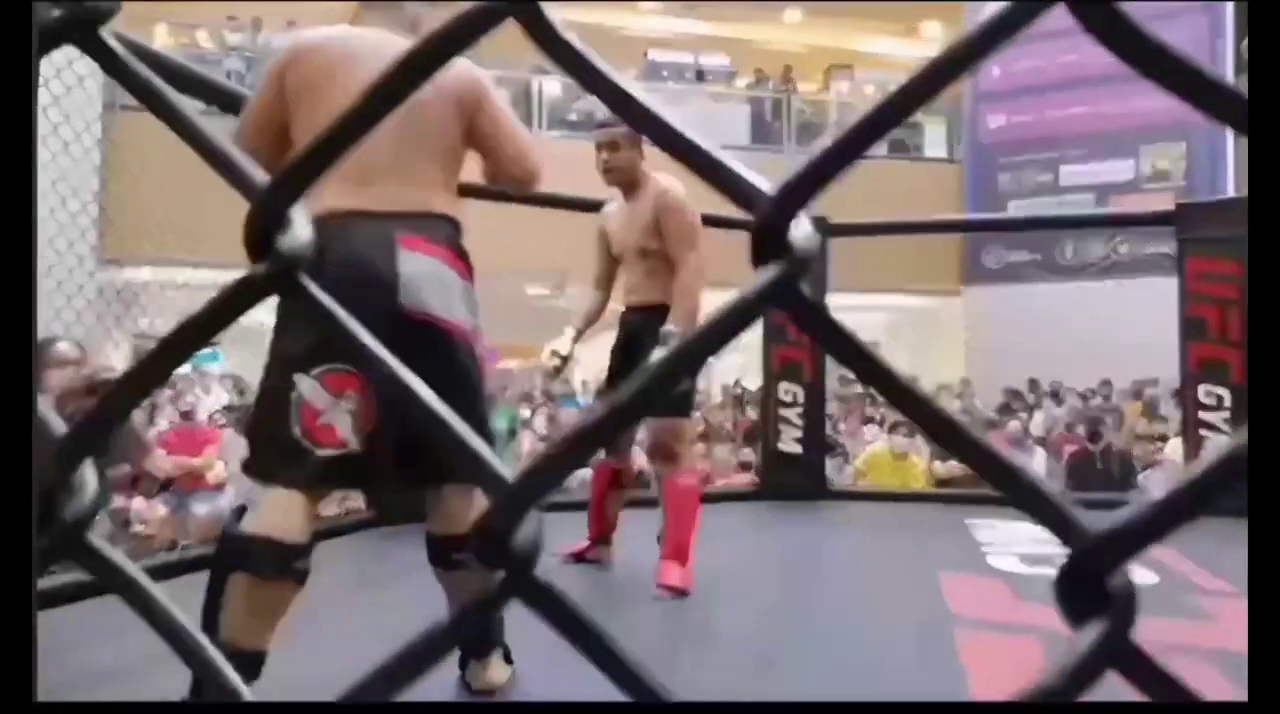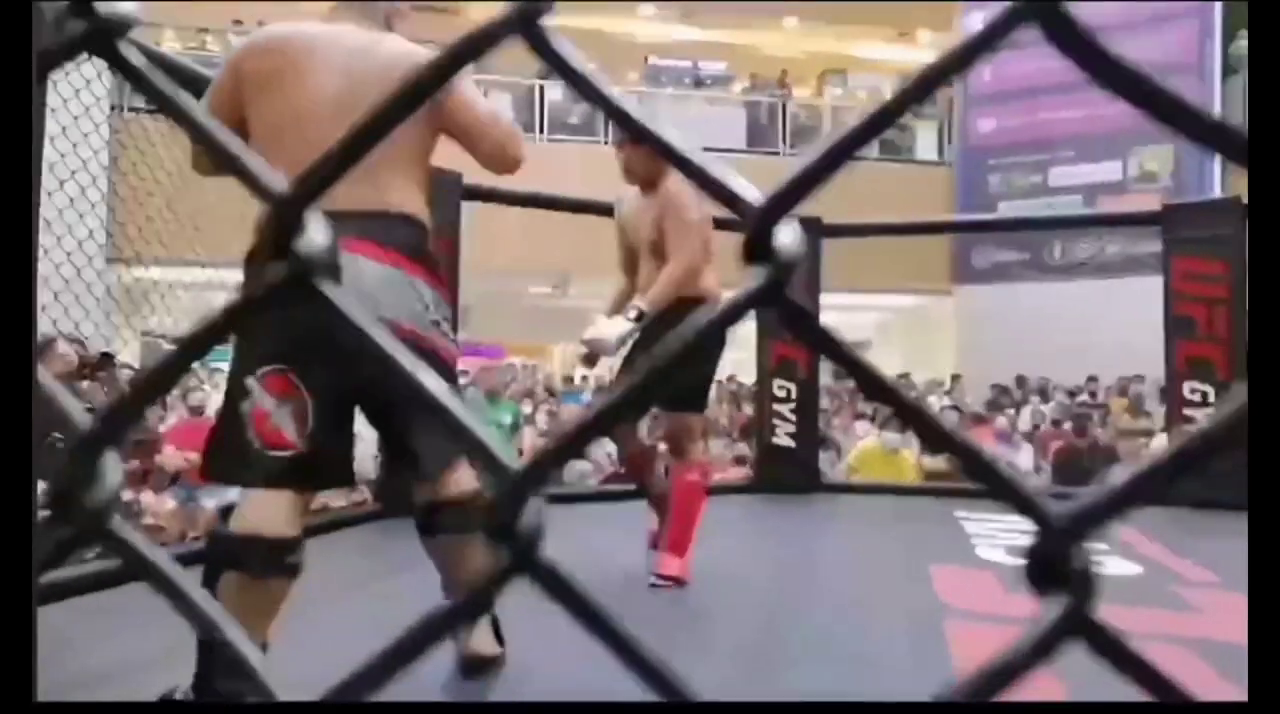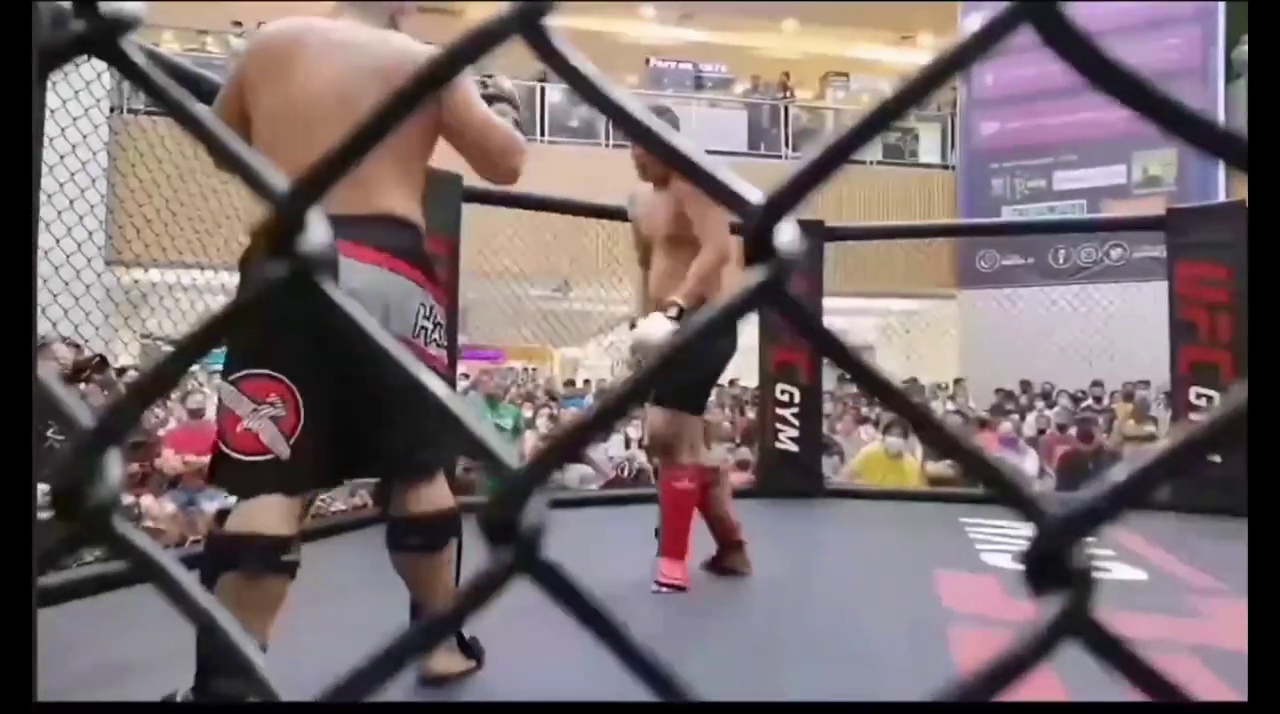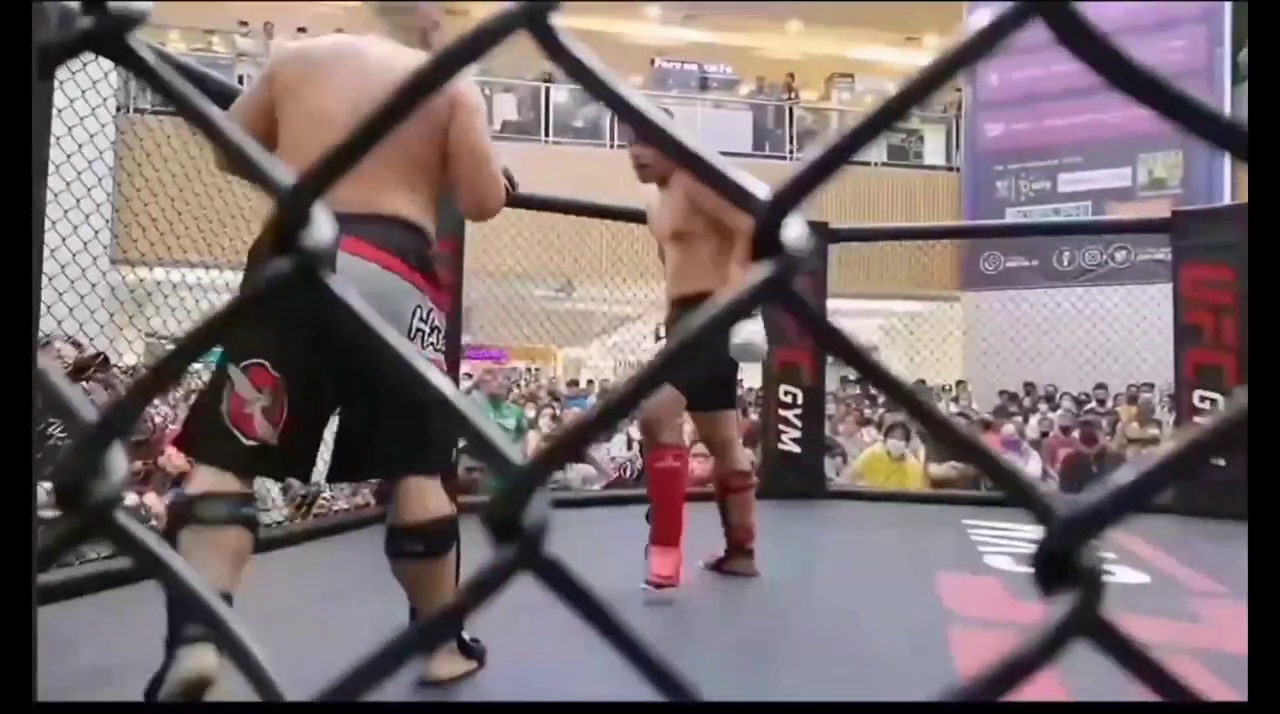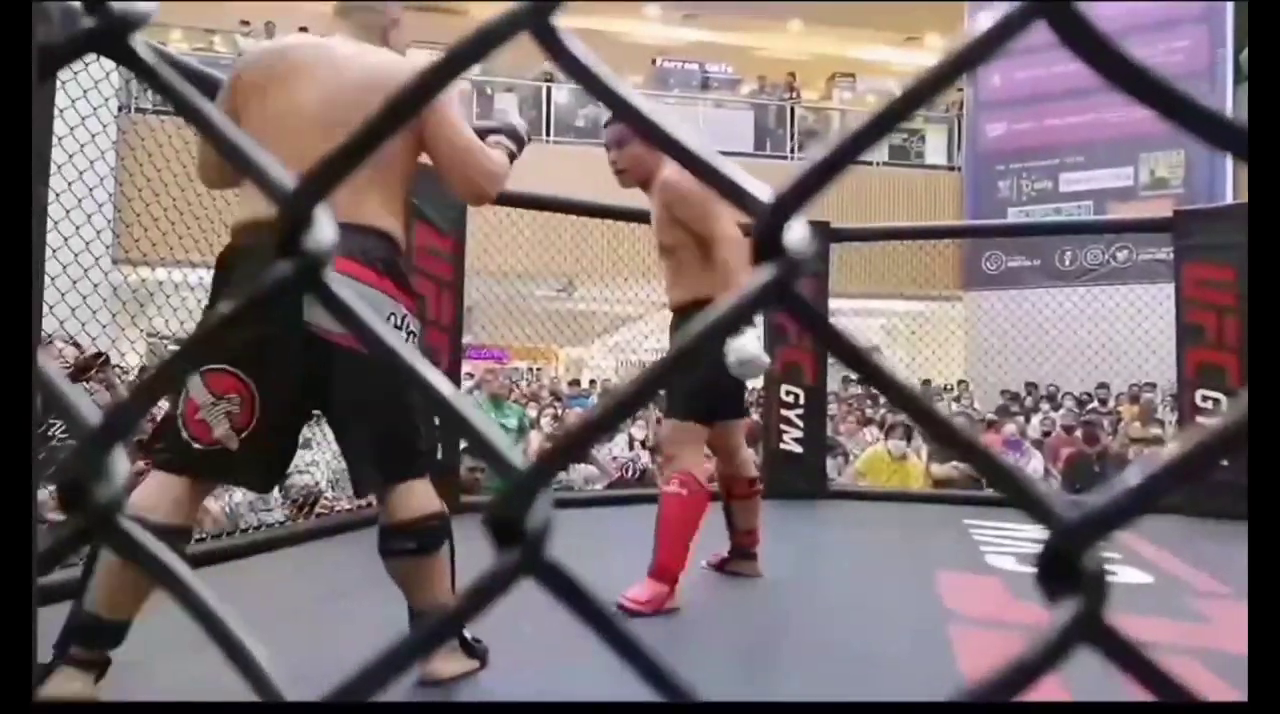
dt=0.2s
person 1, frame 1
left shoulder: (306, 51)
right shoulder: (461, 74)
left elbow: (249, 159)
right elbow: (523, 173)
left hip: (336, 261)
right hip: (434, 268)
left knee: (290, 475)
right knee: (454, 474)
right ankle: (486, 652)
person 1, frame 2
right shoulder: (425, 65)
left elbow: (206, 156)
right elbow: (508, 153)
left hip: (295, 265)
right hip: (395, 270)
left knee: (272, 479)
right knee: (440, 456)
left ankle: (220, 687)
right ankle: (477, 625)
person 1, frame 3
right shoulder: (426, 63)
right elbow: (505, 164)
right wrist: (500, 111)
right hip: (389, 272)
left knee: (269, 481)
right knee: (419, 467)
left ankle: (222, 685)
right ankle: (442, 641)
person 1, frame 4
left shoulder: (297, 58)
right shoulder: (449, 85)
left elbow: (231, 152)
right elbow: (483, 200)
right wrist: (499, 174)
right hip: (391, 272)
left knee: (230, 456)
right knee: (414, 468)
left ankle: (194, 641)
right ankle: (442, 642)
person 1, frame 5
left shoulder: (261, 61)
right shoulder: (412, 79)
left elbow: (212, 169)
right elbow: (480, 183)
right wrist: (505, 142)
left hip: (258, 268)
right hip: (361, 281)
left knee: (182, 464)
right knee: (402, 470)
left ankle: (77, 662)
right ankle: (444, 642)
person 2, frame 1
left shoulder: (666, 197)
right shoulder: (610, 216)
left elbow: (690, 271)
right elbow: (602, 287)
left wrist: (677, 337)
right wrist: (572, 335)
left hip: (668, 327)
right hip: (632, 325)
left knee: (669, 443)
right knee: (614, 436)
left ankle: (675, 562)
right ankle: (599, 540)
person 2, frame 2
left shoulder: (678, 192)
right shoulder: (626, 206)
left elbow: (685, 263)
left wrist: (633, 318)
right wrist: (605, 322)
left hip: (692, 319)
right hip: (656, 320)
left knee: (681, 435)
left ankle: (674, 553)
right ankle: (666, 510)
person 2, frame 3
left shoulder: (692, 186)
right shoulder: (640, 203)
left elbow: (718, 252)
left wrist: (672, 312)
right wrist: (646, 319)
right hip: (674, 323)
left knee: (666, 435)
right knee: (680, 441)
left ankle: (673, 558)
right ankle: (730, 548)
person 2, frame 4
left shoulder: (696, 178)
right shoulder: (656, 203)
left elbow: (749, 229)
right wrist: (671, 329)
right hip: (688, 318)
left knee: (657, 413)
right knee: (722, 439)
left ankle: (666, 545)
right ankle: (740, 550)
person 2, frame 5
left shoulder: (675, 181)
right shoulder: (661, 195)
left elbow: (729, 240)
left wrist: (740, 318)
right hip: (700, 325)
left knee: (680, 446)
right knee: (728, 443)
left ankle: (661, 582)
right ankle: (744, 552)
